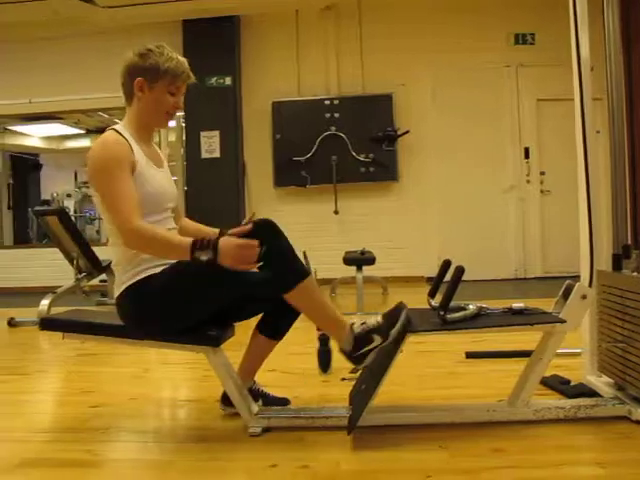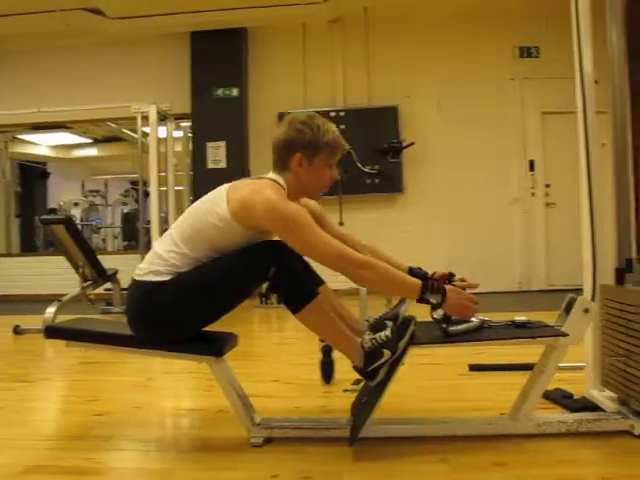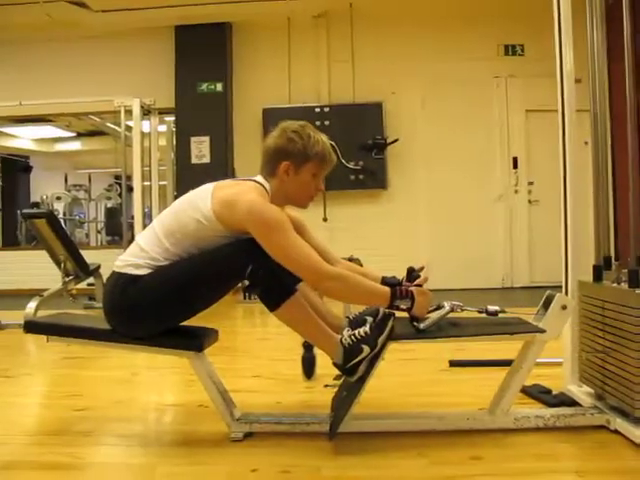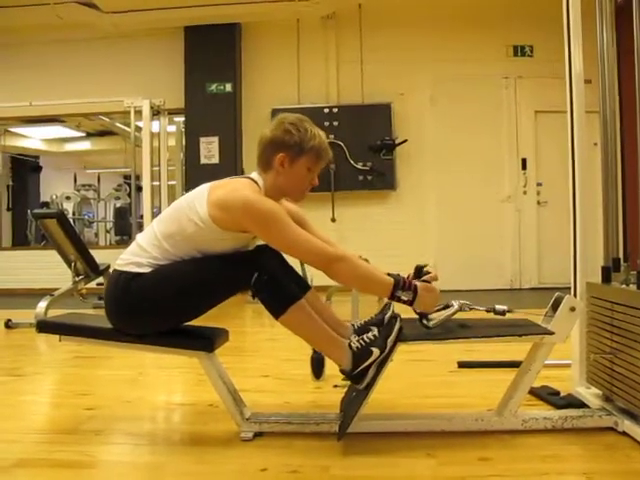
dt=1s
person 1, frame 1
left shoulder: (154, 152)
right shoulder: (111, 148)
right elbow: (131, 232)
left wrist: (225, 236)
right wrist: (211, 250)
left hip: (169, 288)
right hip: (145, 296)
left knee: (283, 291)
right knee: (268, 237)
left ankle: (243, 387)
right ankle: (350, 339)
person 1, frame 2
left shoulder: (290, 199)
right shoulder: (269, 202)
left elbow: (359, 249)
right elbow: (355, 266)
left wrist: (423, 276)
right wrist: (435, 293)
left hip: (176, 296)
right hip: (154, 304)
left knee: (284, 262)
right knee: (277, 259)
left ankle: (364, 334)
right ankle: (364, 356)
person 1, frame 3
left shoulder: (273, 208)
right shoulder: (254, 205)
left elbow: (335, 265)
right elbow: (324, 279)
left wrist: (393, 284)
right wrist: (403, 299)
left hip: (152, 290)
right hip: (130, 297)
left knee: (272, 261)
right knee: (256, 258)
left ankle: (343, 330)
right ankle: (343, 350)
person 1, frame 4
left shoulder: (276, 205)
right shoulder: (248, 201)
left elbow: (338, 254)
right elbow: (331, 262)
left wrist: (401, 282)
right wrist: (407, 292)
left hip: (157, 286)
right hip: (131, 295)
left knee: (269, 267)
right knee: (262, 266)
left ankle: (349, 336)
right ankle: (350, 358)
